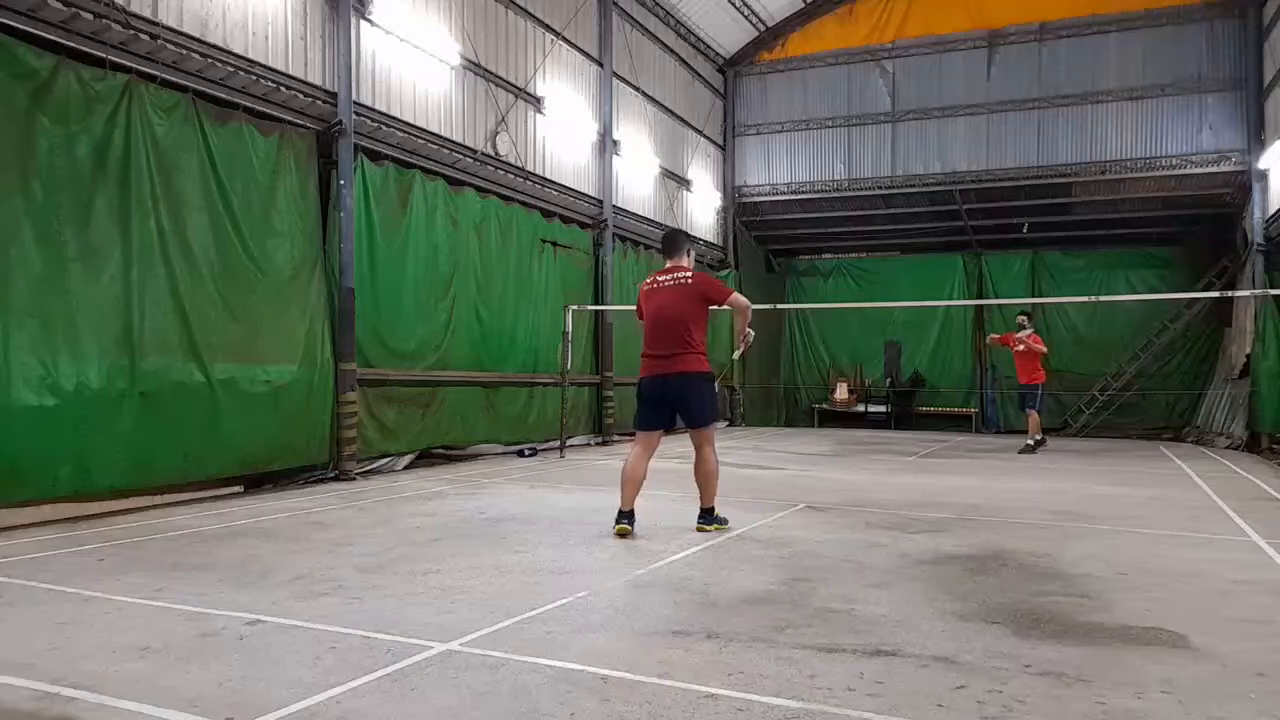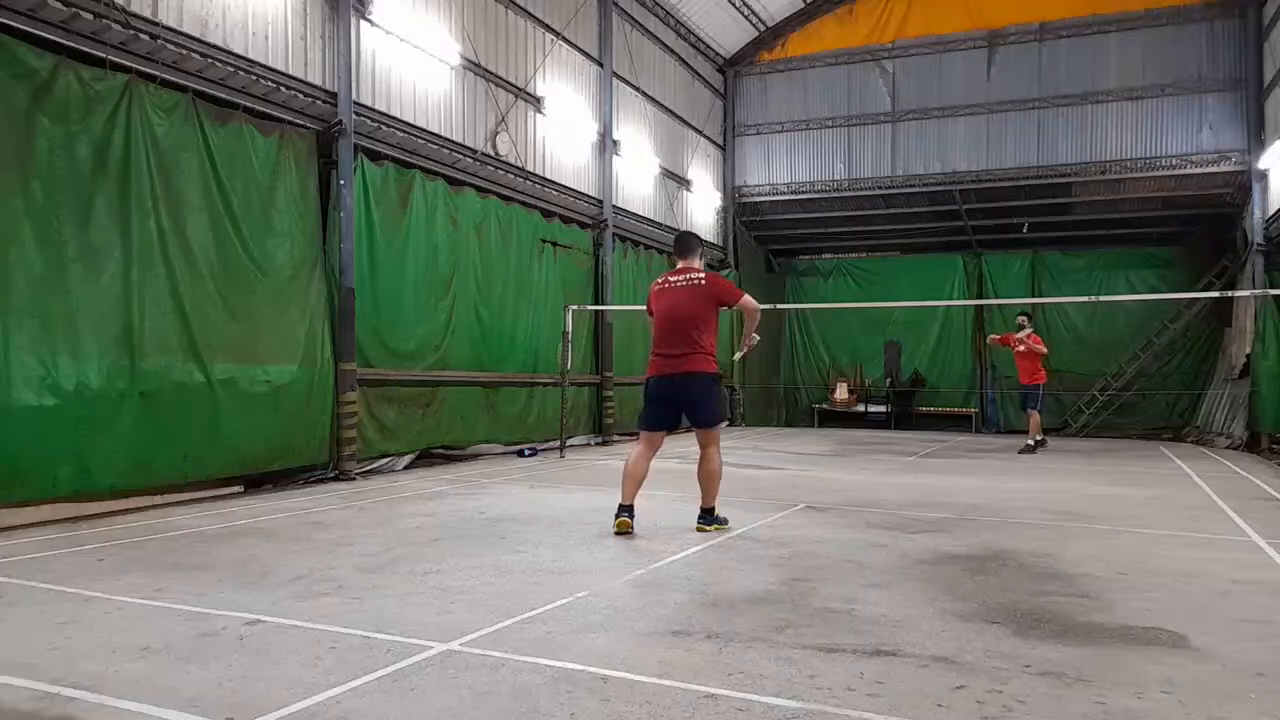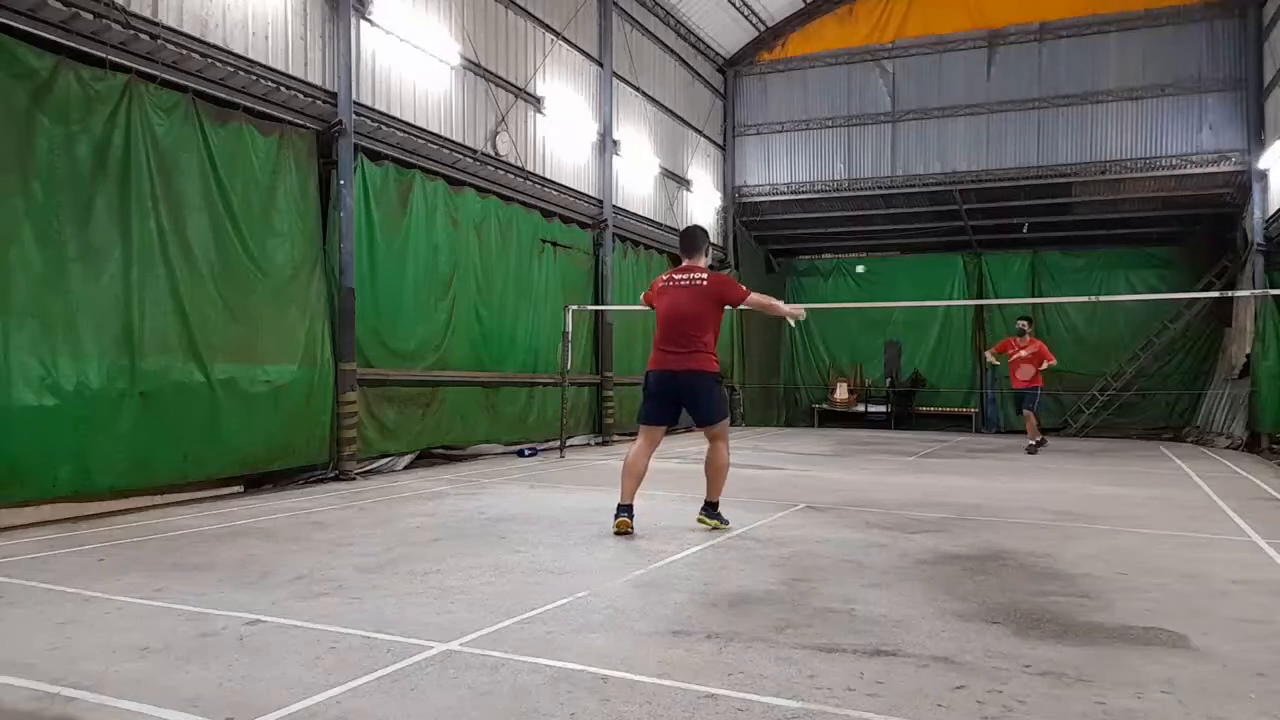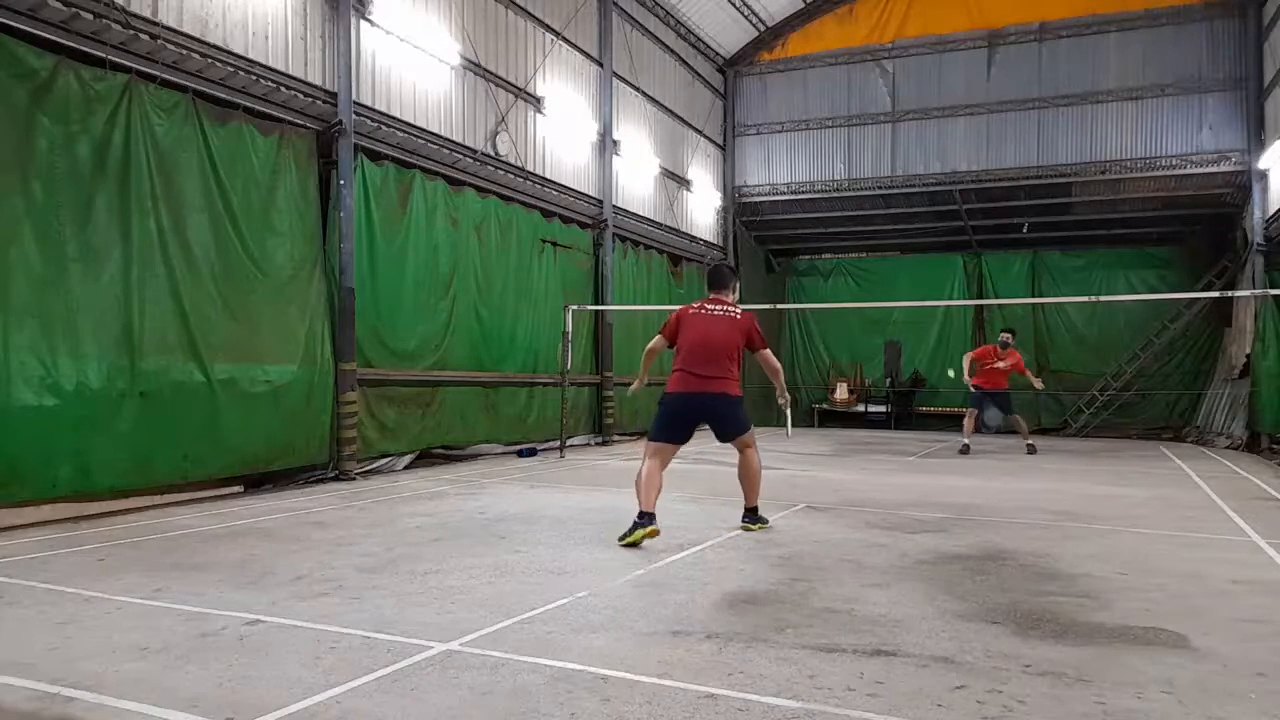
dt=0.5s
person 1, frame 1
left shoulder: (646, 287)
right shoulder: (699, 281)
right elbow: (743, 305)
right wrist: (742, 331)
left hip: (652, 376)
right hip: (691, 374)
left knee: (641, 448)
right knee: (705, 446)
left ankle: (625, 515)
right ankle: (707, 515)
person 1, frame 2
left shoulder: (657, 287)
right shoulder: (711, 282)
right elbow: (753, 308)
right wrist: (748, 336)
left hip: (659, 375)
right hip: (699, 374)
left knee: (645, 446)
right knee: (710, 446)
left ankle: (625, 510)
right ankle: (707, 515)
person 1, frame 3
left shoulder: (660, 283)
right shoulder: (716, 282)
left elbow: (645, 300)
right elbow: (762, 303)
right wrist: (790, 311)
left hip: (660, 371)
right hip: (699, 373)
left knee: (644, 442)
right knee: (718, 440)
left ankle: (624, 510)
right ankle: (710, 509)
person 1, frame 4
left shoulder: (685, 313)
right shoulder: (745, 320)
left elbow: (652, 348)
right elbow: (772, 365)
left wrist: (641, 378)
right wrist: (782, 392)
left hip: (680, 394)
right hip: (723, 396)
left knee: (652, 460)
right knee: (747, 447)
left ankle: (646, 518)
right ankle: (751, 515)
